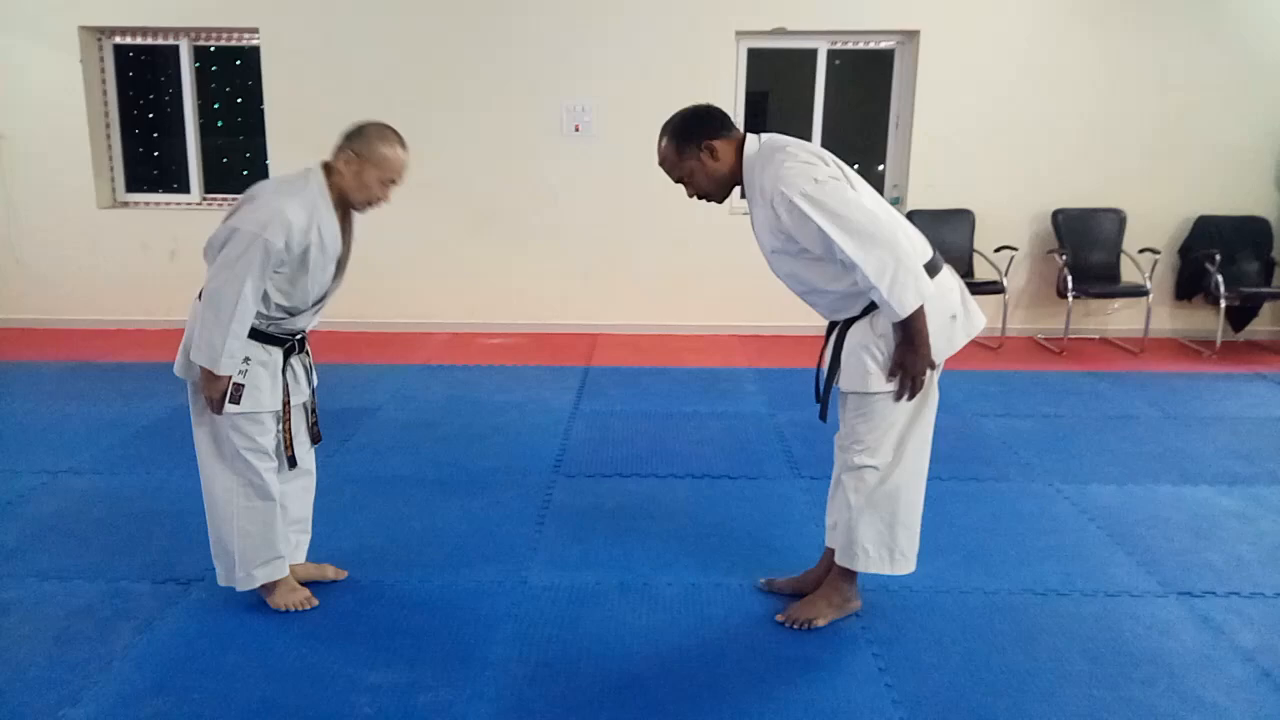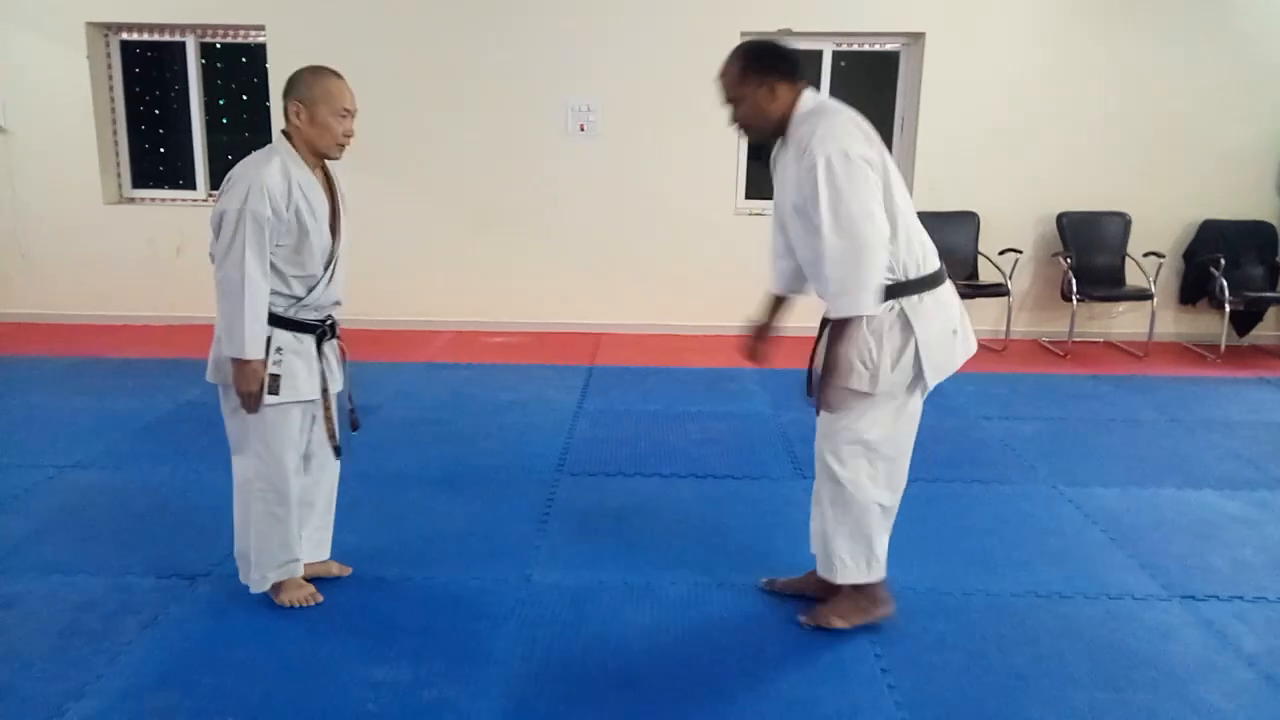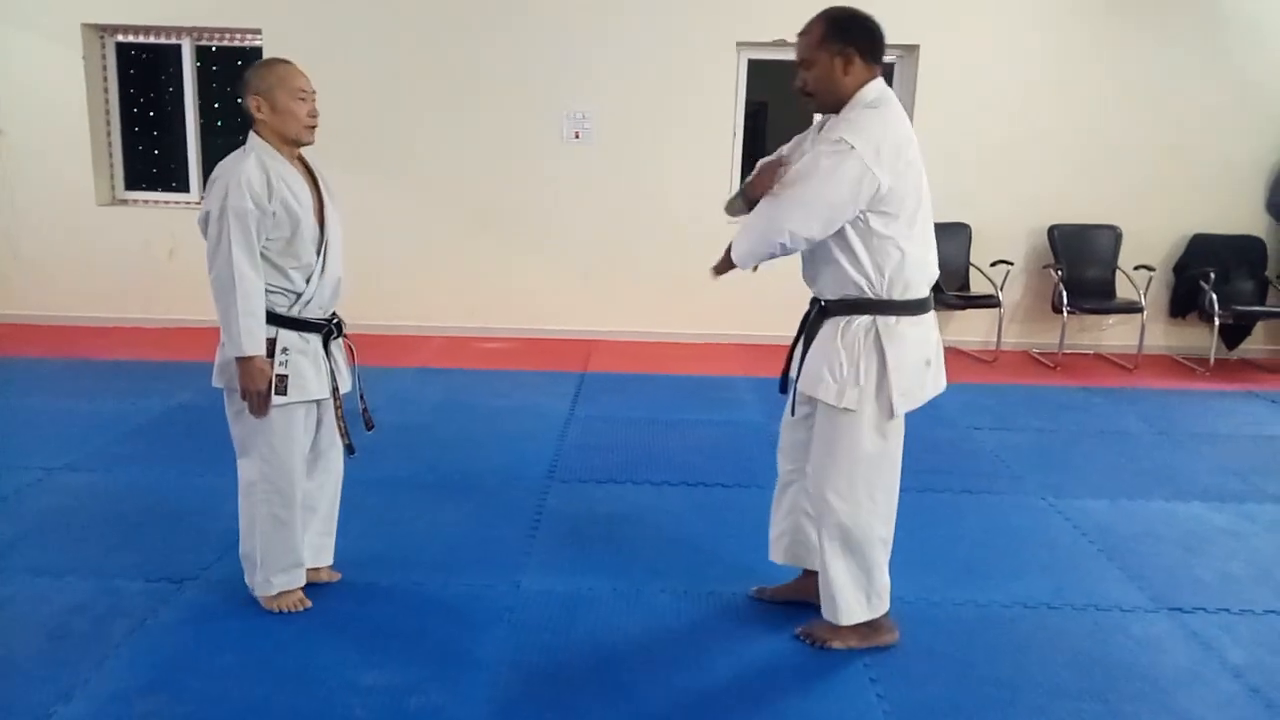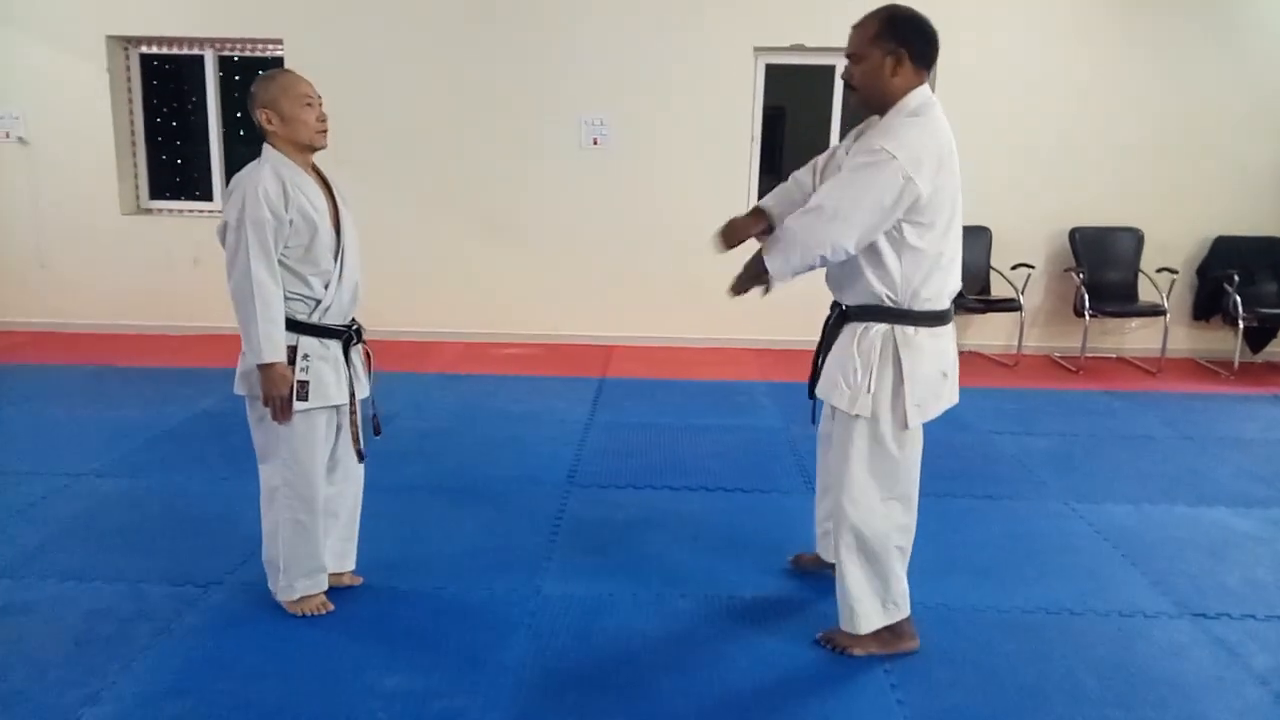
dt=0.3s
person 1, frame 1
left shoulder: (785, 175)
right shoulder: (765, 170)
left elbow: (881, 247)
left wrist: (915, 339)
left hip: (904, 316)
right hip: (871, 317)
left knee: (875, 453)
right knee: (856, 447)
left ankle: (841, 584)
right ankle: (831, 566)
person 1, frame 2
left shoulder: (829, 139)
right shoulder: (795, 140)
left elbow: (856, 251)
right elbow: (796, 243)
left wrist: (835, 351)
right wrist: (770, 315)
left hip: (896, 317)
right hip: (869, 312)
left knee: (851, 450)
right knee: (844, 447)
left ankle: (865, 589)
right ankle: (835, 570)
person 1, frame 3
left shoulder: (860, 139)
right shoulder: (846, 124)
left elbow: (781, 224)
right elbow: (754, 198)
left wrist: (733, 253)
right wrist: (757, 188)
left hip: (873, 339)
right hip: (848, 328)
left knee: (849, 480)
right knee: (806, 458)
left ankle: (870, 617)
right ankle: (817, 576)
person 1, frame 4
left shoulder: (906, 147)
right shoulder: (884, 129)
left elbow: (819, 234)
right elbow: (807, 189)
left wrist: (756, 269)
right wrist: (755, 221)
left hip: (890, 344)
right hip: (870, 331)
left knee: (869, 482)
right knee: (843, 459)
left ankle: (888, 623)
right ankle: (841, 555)
person 2, frame 1
left shoulder: (337, 210)
right shoulder: (281, 209)
right elbow: (232, 290)
right wrist: (217, 368)
left hip: (283, 353)
right hip: (238, 355)
left knee: (295, 462)
right knee: (251, 468)
left ankle: (292, 558)
right ankle: (268, 573)
person 2, frame 2
left shoulder: (322, 177)
right shoulder: (261, 179)
right elbow: (240, 274)
right wrist: (246, 359)
left hip: (313, 344)
right hip: (270, 348)
left knee: (319, 455)
right knee: (272, 464)
left ankle: (306, 553)
right ankle: (276, 570)
person 2, frame 3
left shoulder: (304, 173)
right shoulder: (241, 176)
right elbow: (235, 273)
right wrist: (250, 358)
left hip: (317, 345)
right hip: (274, 349)
left knee: (321, 462)
right knee: (275, 471)
left ankle: (305, 558)
right ankle: (273, 579)
person 2, frame 4
left shoulder: (317, 181)
right shoulder: (259, 186)
right elbow: (254, 281)
right wrist: (270, 363)
left hip: (336, 350)
right hip: (295, 357)
left knee: (342, 467)
right knee: (297, 475)
left ankle: (329, 563)
right ankle: (296, 581)
